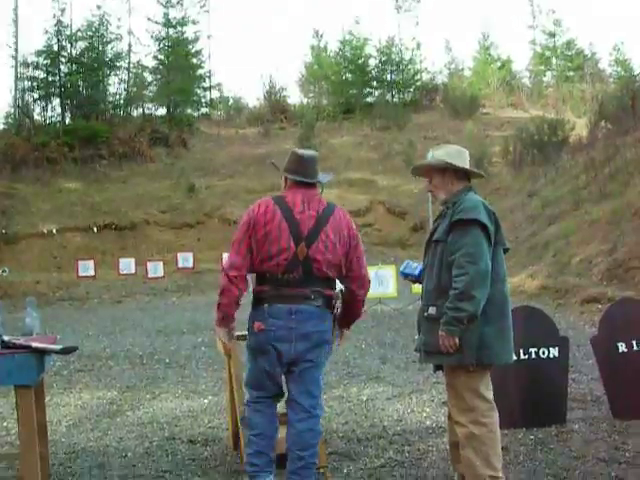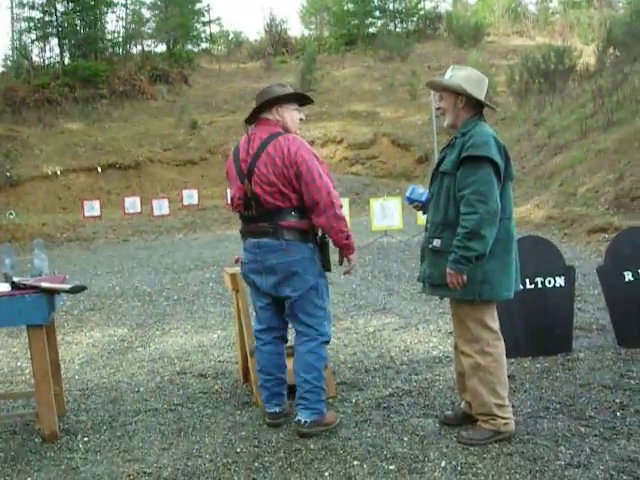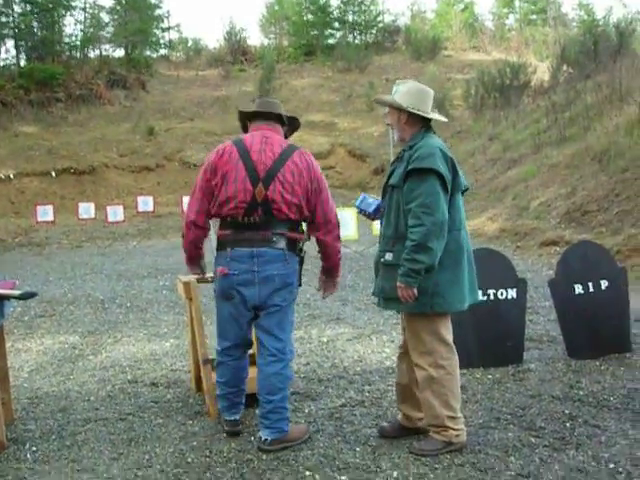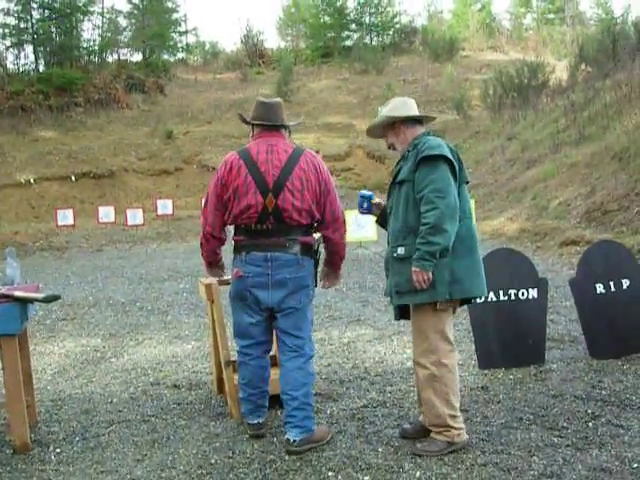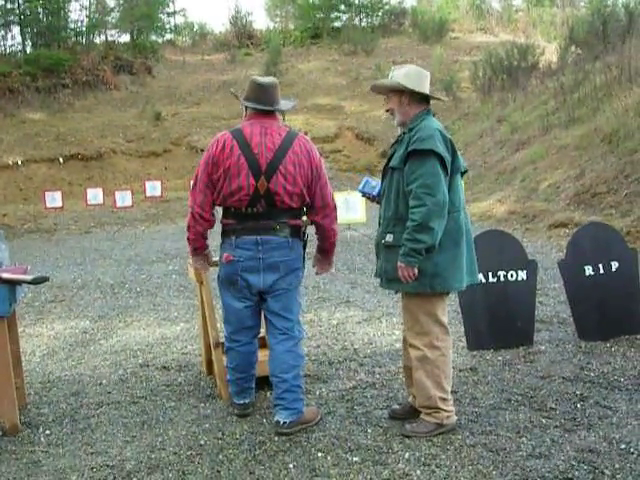
dt=1s
person 1, frame 1
left shoulder: (469, 210)
right shoulder: (458, 211)
left elbow: (472, 275)
left wrist: (452, 323)
right wrist: (424, 278)
left hip: (467, 334)
right hip: (460, 333)
left knee: (473, 412)
right knee: (461, 411)
person 1, frame 2
left shoulder: (478, 143)
right shoulder: (466, 140)
left elbow: (480, 211)
left wrist: (460, 261)
right wrist: (430, 203)
left hip: (471, 266)
right hip: (462, 262)
left knee: (479, 342)
right knee: (467, 339)
left ankle: (496, 419)
right ankle: (473, 405)
person 1, frame 3
left shoulder: (425, 155)
right shoulder: (421, 151)
left elbow: (429, 223)
left wrist: (409, 274)
right wrist: (384, 213)
left hip: (426, 278)
right hip: (419, 275)
left knee: (432, 355)
right knee: (411, 351)
left ankle: (448, 430)
right ankle: (413, 417)
person 1, frame 4
left shoulder: (431, 152)
right shoulder: (416, 159)
left elbow: (441, 211)
left wrist: (424, 260)
right wrist: (384, 213)
left hip: (433, 274)
right hip: (420, 273)
left knee: (434, 353)
right knee: (426, 350)
left ankle: (449, 430)
right ankle: (433, 418)
person 1, frame 5
left shoulder: (426, 138)
right shoulder: (417, 135)
left elbow: (430, 204)
left wrist: (411, 254)
right wrist: (383, 198)
left hip: (424, 259)
right hip: (417, 256)
left knee: (427, 336)
right knee: (414, 334)
left ankle: (438, 412)
right ankle: (420, 399)
person 2, frame 1
left shoulder: (261, 211)
right shoulder: (340, 218)
left elbow: (235, 270)
right elbow: (359, 280)
left wrist: (224, 317)
right wrist: (345, 320)
left hip: (269, 318)
right hip: (316, 320)
left knee: (261, 399)
right knee: (306, 406)
person 2, frame 2
left shoulder: (237, 153)
right shoulder: (291, 146)
right elbow: (325, 202)
right wrist: (345, 245)
left hip: (253, 252)
right hip: (293, 251)
left knee: (267, 332)
right knee: (311, 333)
left ankle: (273, 406)
right ankle: (310, 413)
person 2, frame 3
left shoulder: (223, 154)
right shoulder: (302, 160)
left elbow: (195, 216)
right elbow: (326, 222)
left wrist: (193, 258)
right wrist: (331, 269)
left hip: (233, 261)
right hip: (279, 263)
left knee: (231, 345)
right knee: (275, 349)
left ankle: (230, 416)
right ankle: (273, 430)
person 2, frame 4
left shoulder: (232, 164)
right shoulder: (310, 162)
left elbow: (212, 224)
right elbow: (333, 222)
left wrist: (212, 262)
right wrist: (333, 264)
left hip: (248, 266)
right hip: (294, 265)
left knee: (251, 347)
right knee: (296, 351)
left ankle: (254, 418)
right ankle: (300, 431)
person 2, frame 5
left shoulder: (222, 145)
right shoulder: (302, 146)
left elbow: (200, 205)
right elbow: (323, 207)
left wrist: (198, 248)
right wrist: (326, 251)
left hip: (237, 250)
right hip: (284, 250)
left knee: (240, 331)
right knee: (285, 333)
left ankle: (242, 398)
right ankle: (289, 412)
